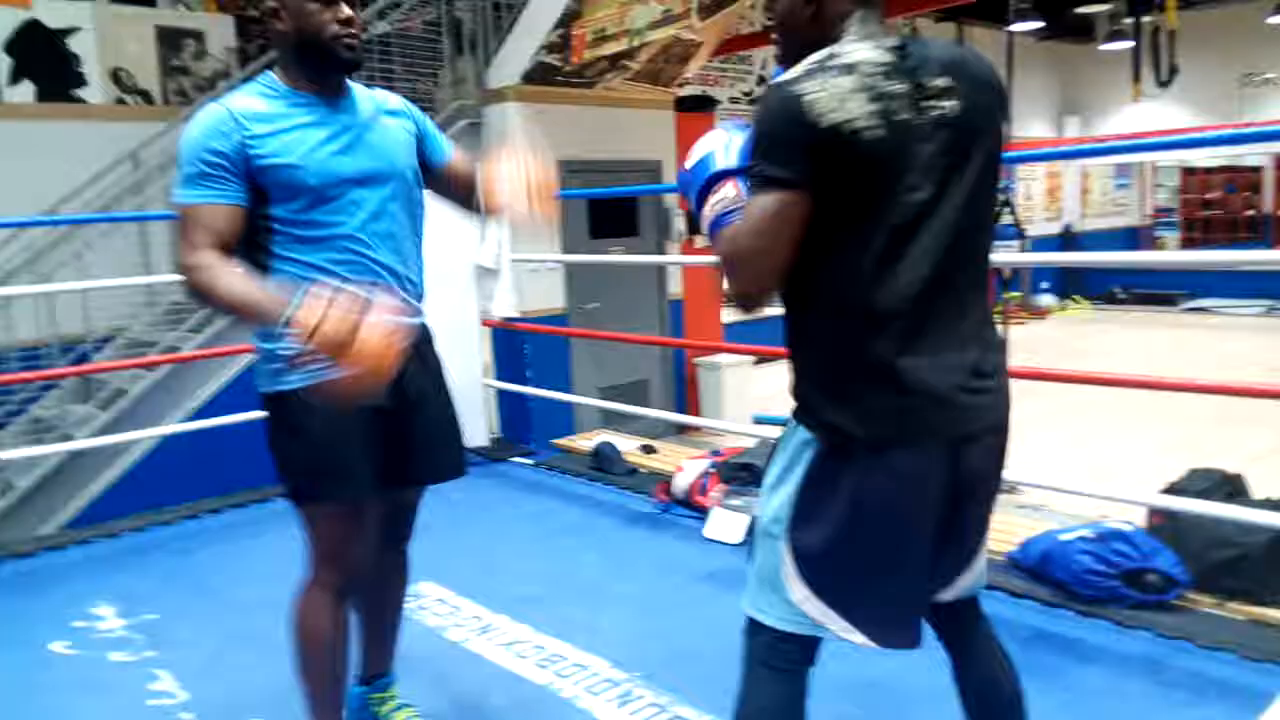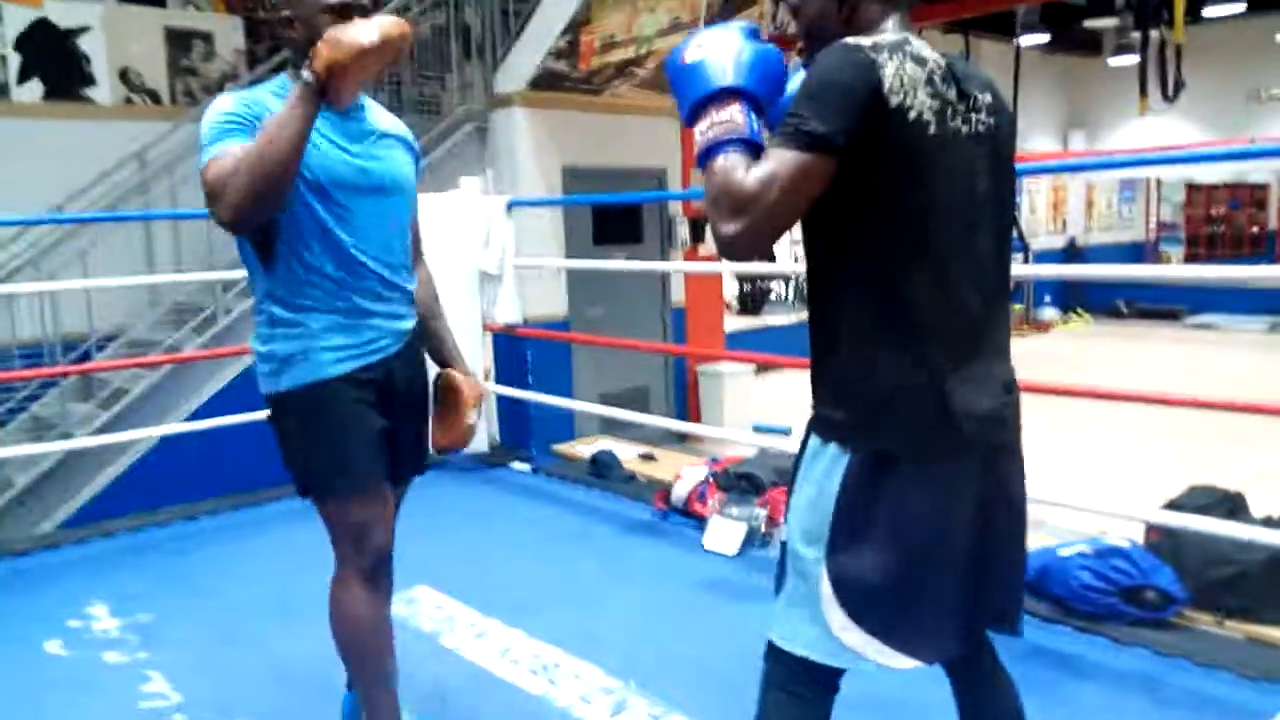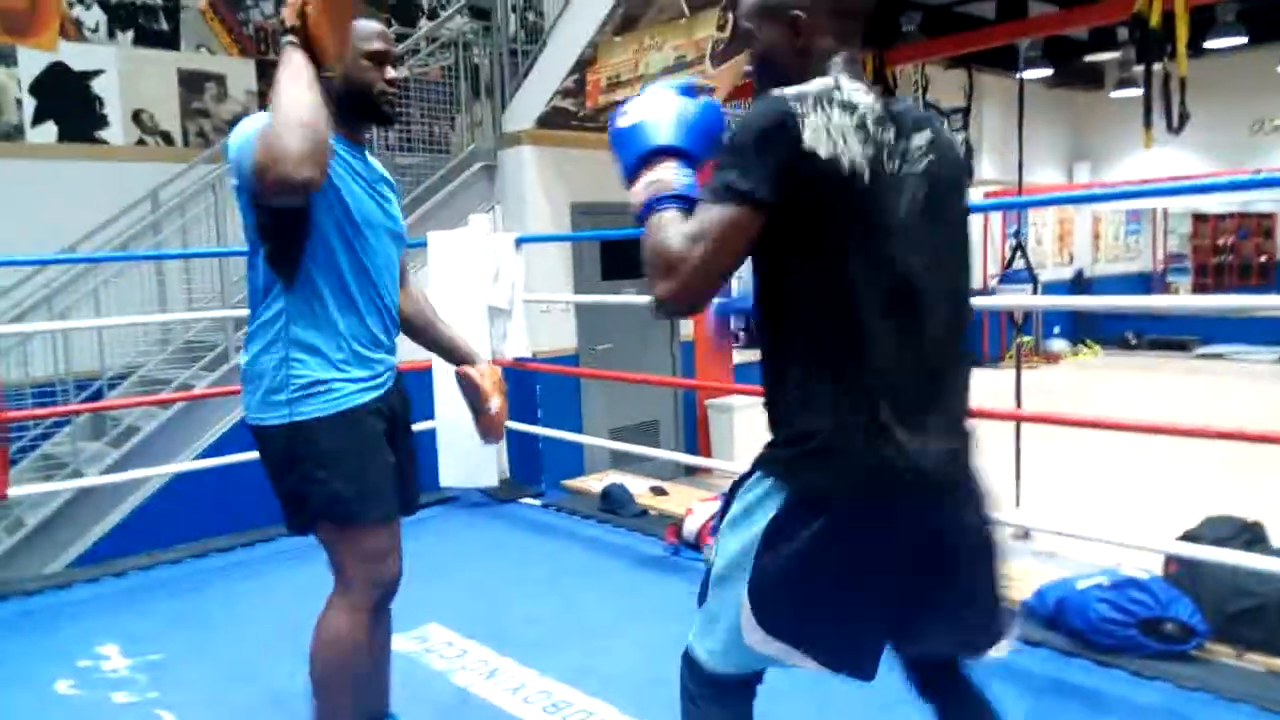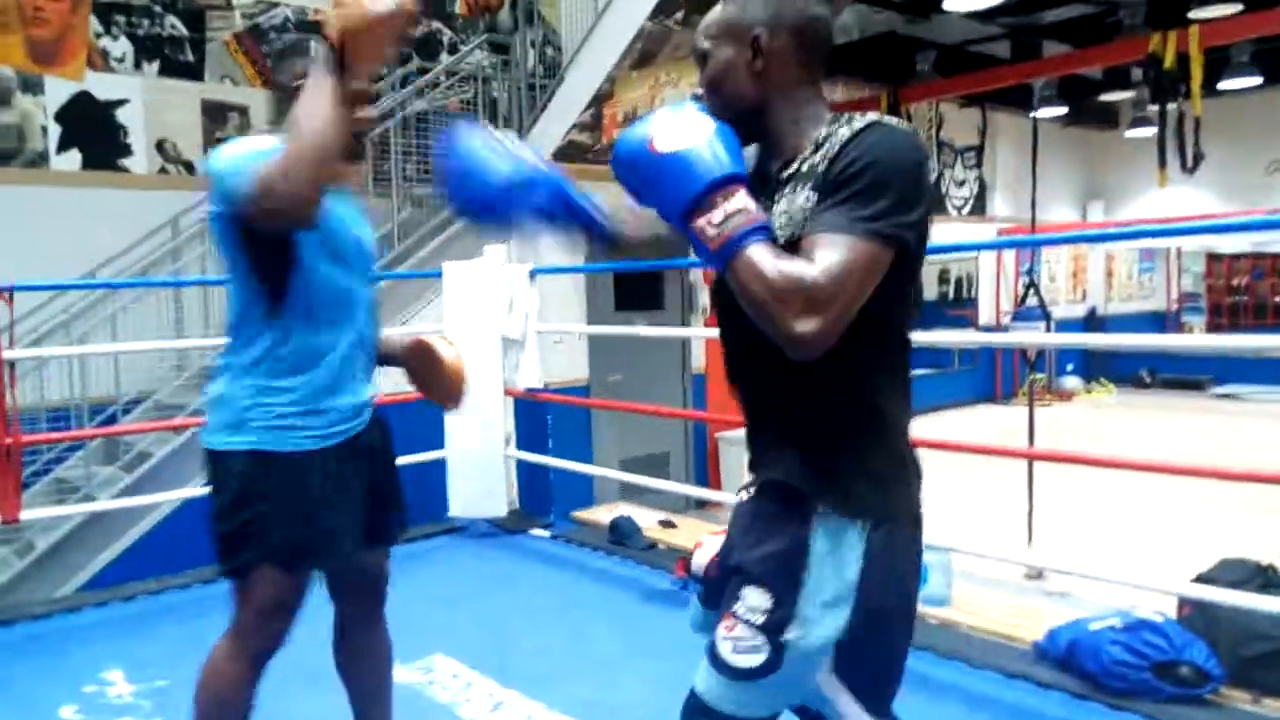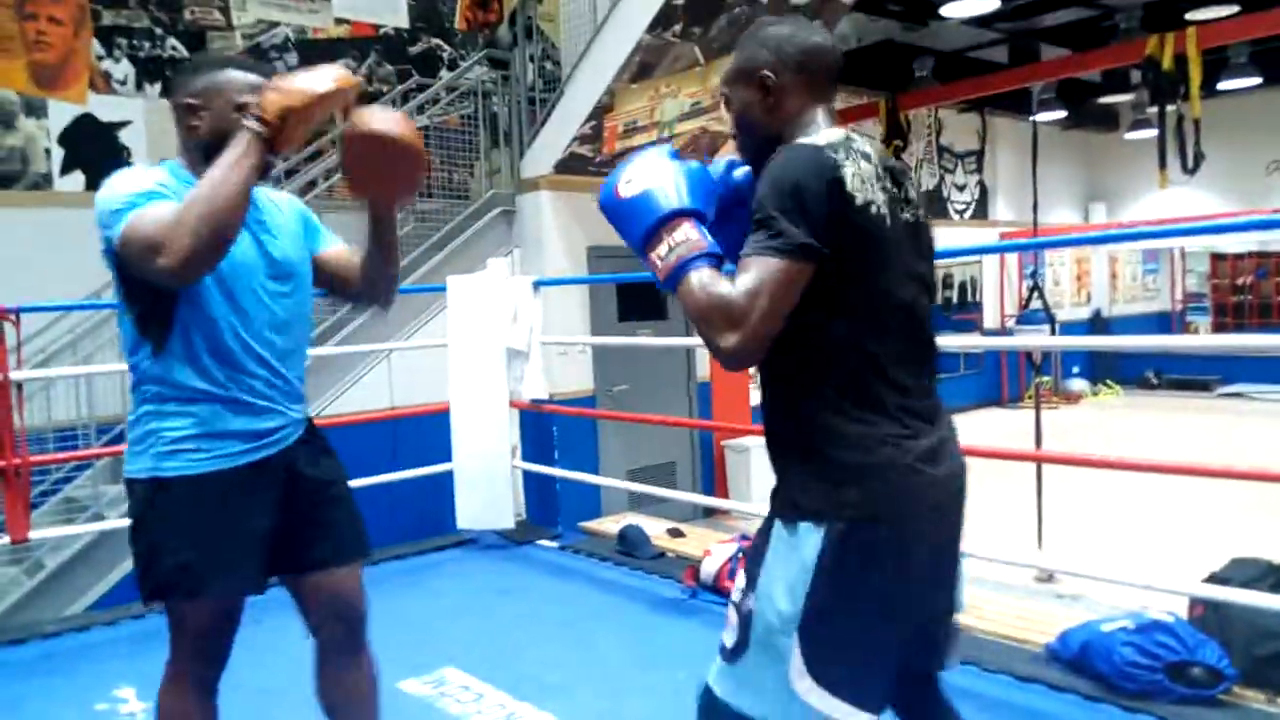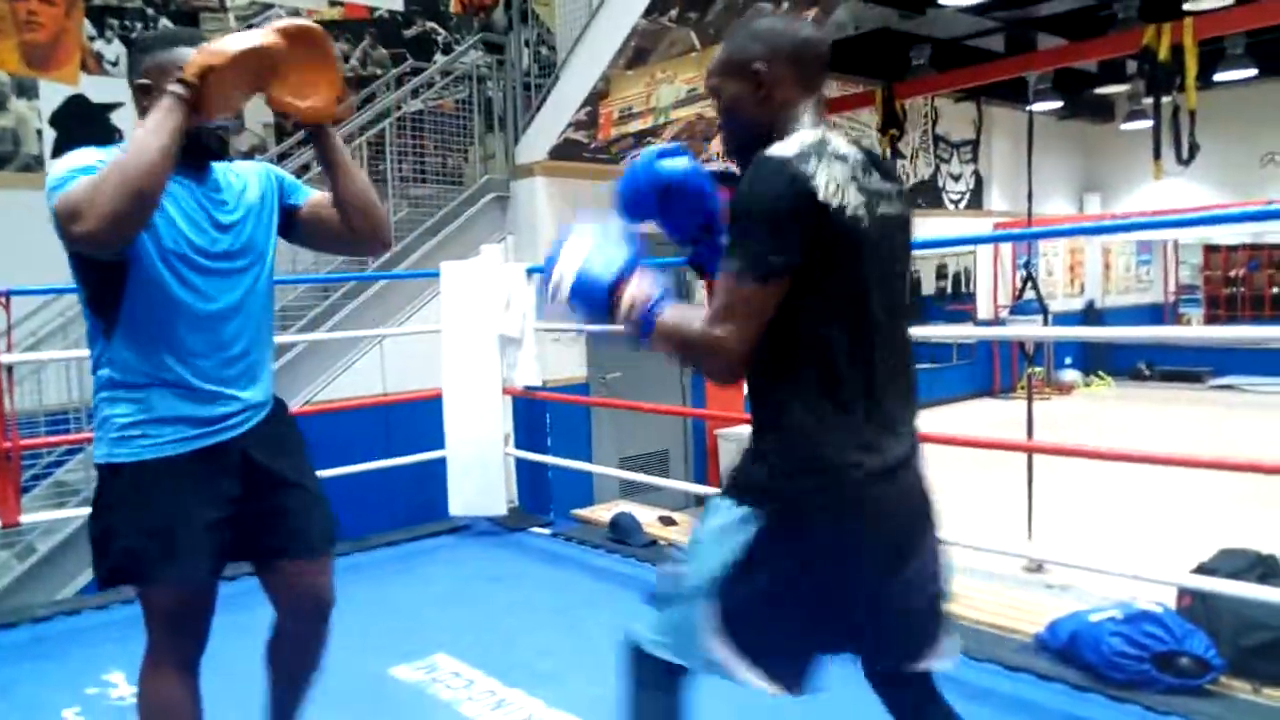
dt=0.3s
person 1, frame 1
left shoulder: (803, 98)
right shoulder: (972, 74)
left elbow: (751, 281)
left wrist: (723, 194)
left hip: (860, 418)
right hip: (973, 403)
left knee: (780, 637)
right knee: (957, 603)
person 1, frame 2
left shoulder: (851, 70)
right shoulder: (983, 98)
left elbow: (742, 223)
left wrist: (718, 108)
left hip: (882, 427)
right hip: (984, 419)
left knee: (801, 662)
right knee: (967, 637)
person 1, frame 3
left shoulder: (783, 122)
right shoulder: (932, 137)
left elbow: (677, 286)
left wrist: (659, 166)
left hip: (834, 472)
right hip: (931, 465)
person 1, frame 4
left shoulder: (879, 154)
right shoulder: (758, 169)
left elbow: (810, 317)
right elbow: (651, 233)
left wrist: (717, 207)
right wrist: (551, 196)
left hip: (842, 498)
right hip: (789, 485)
person 1, frame 5
left shoulder: (801, 172)
right shoulder: (889, 179)
left elbow: (734, 333)
left wrist: (670, 233)
right wrist: (742, 236)
left hip: (846, 500)
right hip: (922, 481)
person 1, frame 6
left shoulder: (777, 176)
right shoulder: (875, 177)
left elbow: (724, 352)
left wrist: (626, 285)
right wrist: (709, 241)
left hip: (798, 484)
right hip: (889, 479)
left knee: (657, 655)
person 2, frame 1
left shoulder: (395, 114)
right shoulder: (229, 125)
left elbow: (468, 184)
right elbow: (203, 261)
left wrist: (504, 182)
right wrist: (291, 311)
left hip: (406, 353)
right hip: (318, 371)
left knee: (392, 535)
right knee: (341, 559)
person 2, frame 2
left shoulder: (392, 127)
right shoulder: (247, 111)
right elbow: (238, 208)
left wrist: (449, 359)
right wrist: (313, 84)
left hip: (397, 354)
right hip: (318, 364)
left knee: (375, 541)
right knee: (365, 550)
person 2, frame 3
left shoulder: (370, 171)
right shoulder: (268, 133)
right elbow: (290, 172)
left wrist: (464, 358)
right wrist: (296, 49)
left hip: (372, 390)
right hip: (310, 398)
left knee: (375, 575)
right knee: (367, 579)
person 2, frame 4
left shoulder: (338, 202)
right shoulder: (250, 161)
right elbow: (291, 199)
left wrist: (401, 351)
right wrist: (335, 69)
left hip: (349, 428)
right hip: (275, 437)
left knee: (365, 597)
right knee: (261, 625)
person 2, frame 5
left shoulder: (287, 211)
right shoulder: (137, 190)
left elbow: (373, 289)
right elbow: (180, 256)
left wrist: (381, 210)
right wrist: (252, 133)
left hip: (294, 447)
right hip: (194, 464)
left knee: (344, 620)
right knee: (199, 655)
person 2, frame 6
left shoulder: (260, 183)
right shoulder: (88, 169)
left elbow: (370, 238)
right elbow: (98, 227)
left wrist: (320, 127)
right wrist: (179, 100)
left hip: (259, 428)
right hip: (157, 448)
left knee: (311, 601)
right knee: (178, 638)
